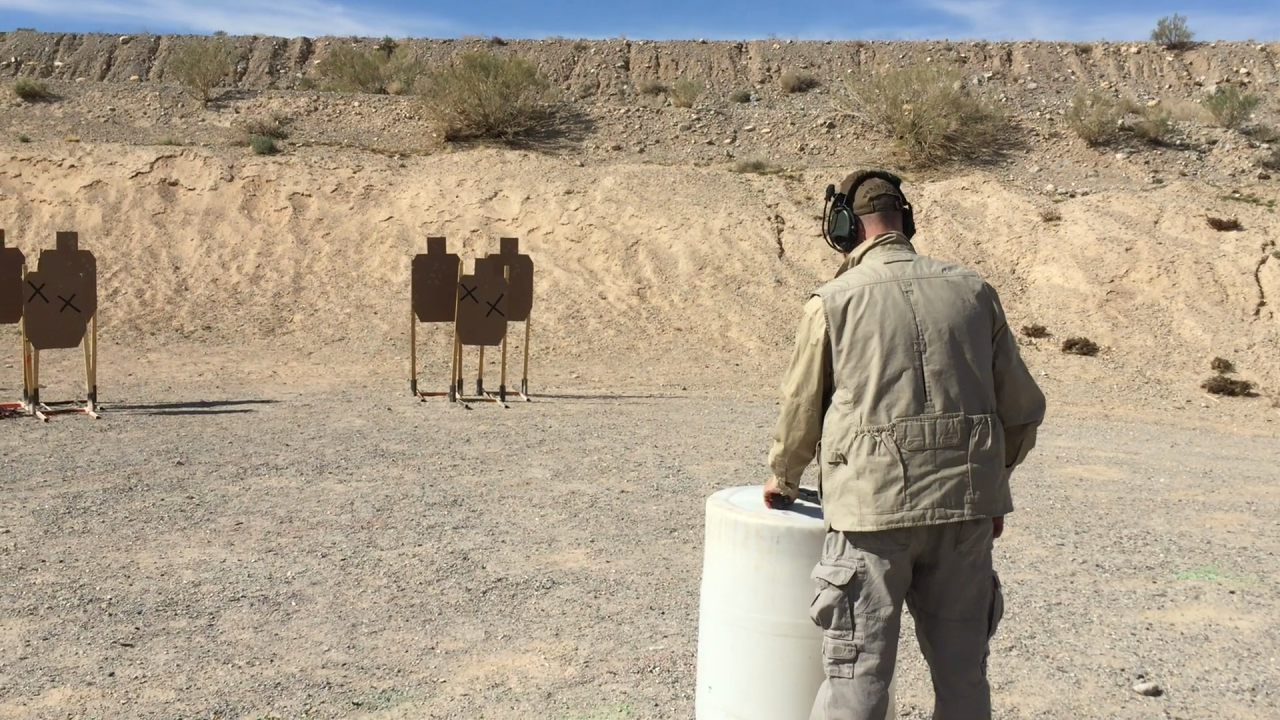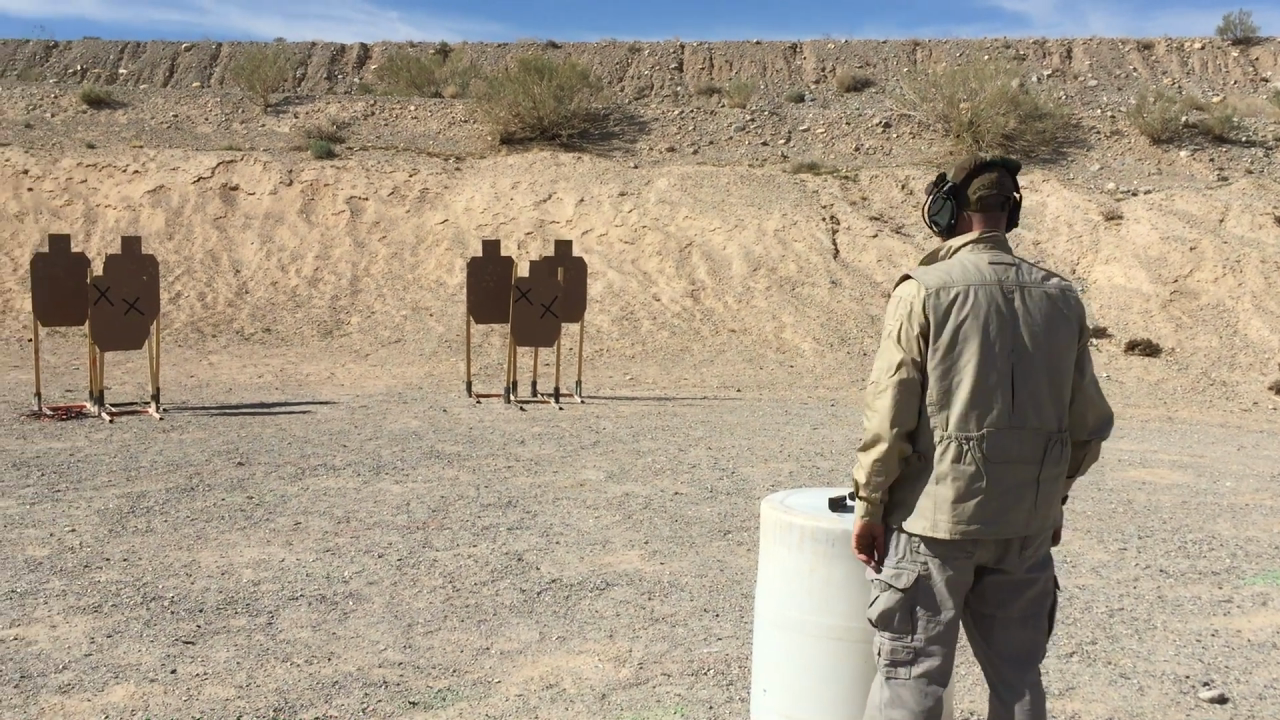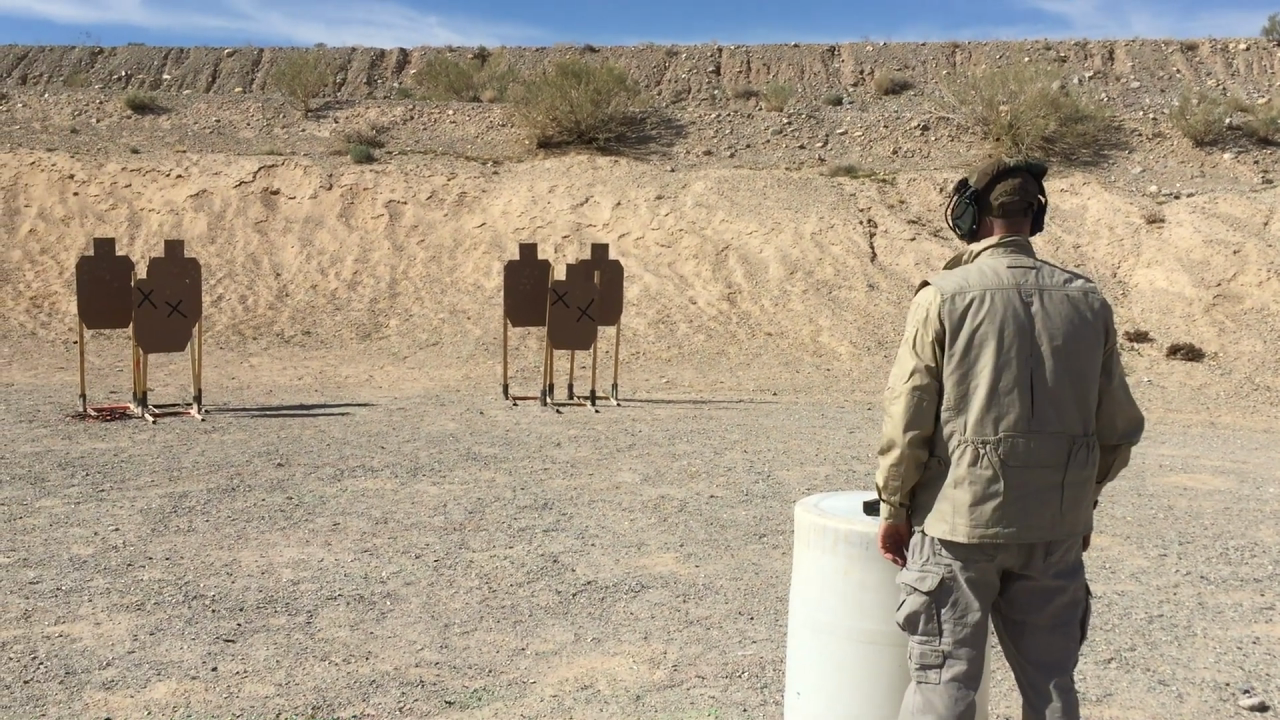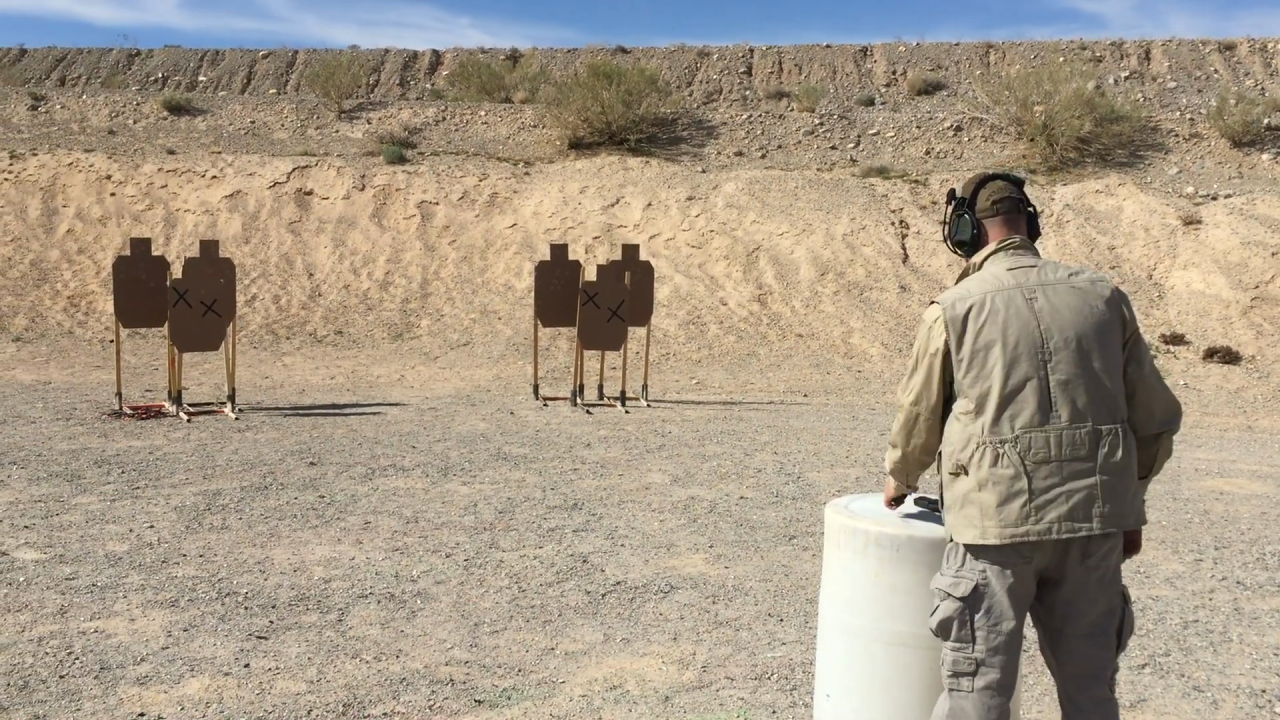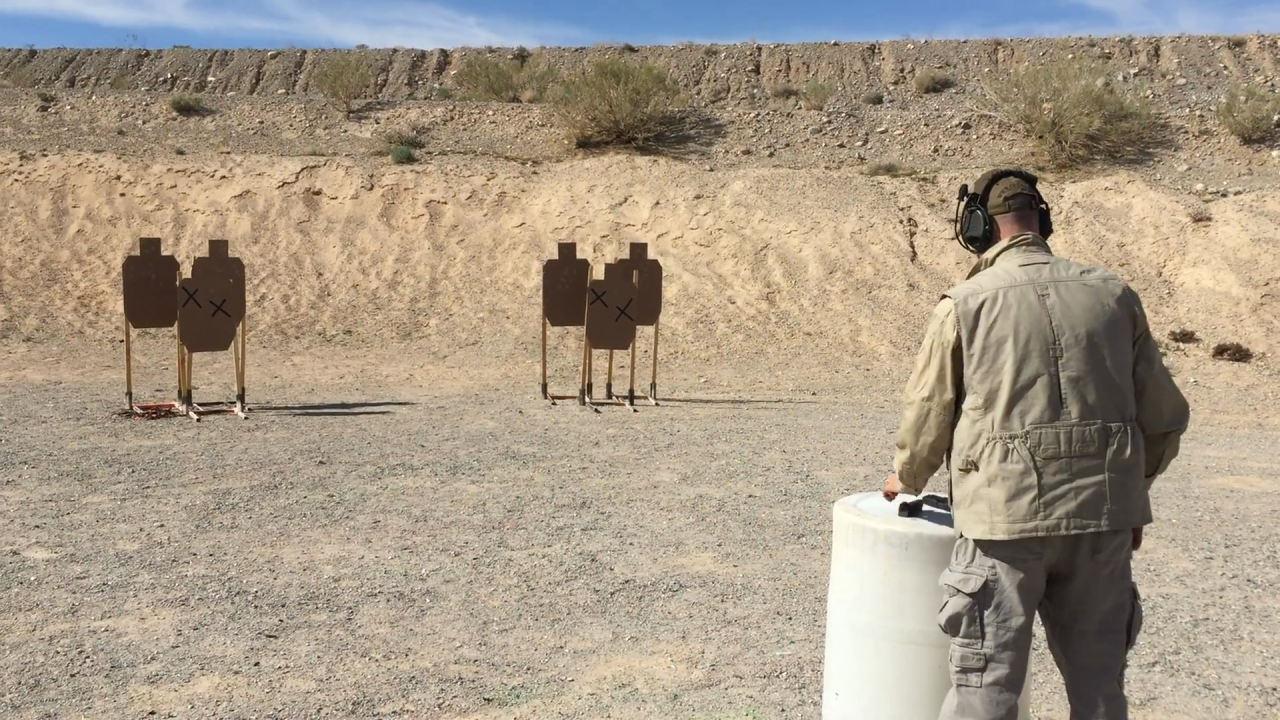
dt=1s
person 1, frame 1
left shoulder: (832, 303)
right shoulder: (972, 290)
left elbow: (800, 409)
right elbow: (1021, 407)
left wrist: (782, 480)
right wrist: (992, 482)
left hip: (874, 508)
right hip: (966, 507)
left knee: (857, 671)
right knee: (961, 667)
person 1, frame 2
left shoulder: (925, 292)
right shoulder: (1061, 298)
left elbow: (889, 415)
right elbow: (1087, 423)
left wrist: (868, 505)
right wrist: (1053, 496)
left hip: (936, 515)
right hip: (1025, 521)
person 1, frame 3
left shoulder: (944, 296)
right shoulder: (1087, 301)
left elbow: (908, 417)
right elbow: (1117, 425)
left wrist: (893, 507)
right wrist: (1082, 500)
left hip: (961, 519)
right hip: (1054, 524)
person 1, frame 4
left shoulder: (952, 309)
right shoulder: (1102, 296)
left elbow: (917, 418)
right elbow: (1156, 419)
left wrist: (898, 479)
right wrist: (1128, 502)
left hip: (996, 520)
right hip: (1095, 517)
person 1, frame 5
left shoulder: (963, 305)
right shoulder: (1113, 294)
left elbow: (928, 417)
right elbow: (1164, 416)
left wrist: (905, 478)
right wrist: (1126, 490)
left hip: (1006, 515)
right hip: (1101, 517)
